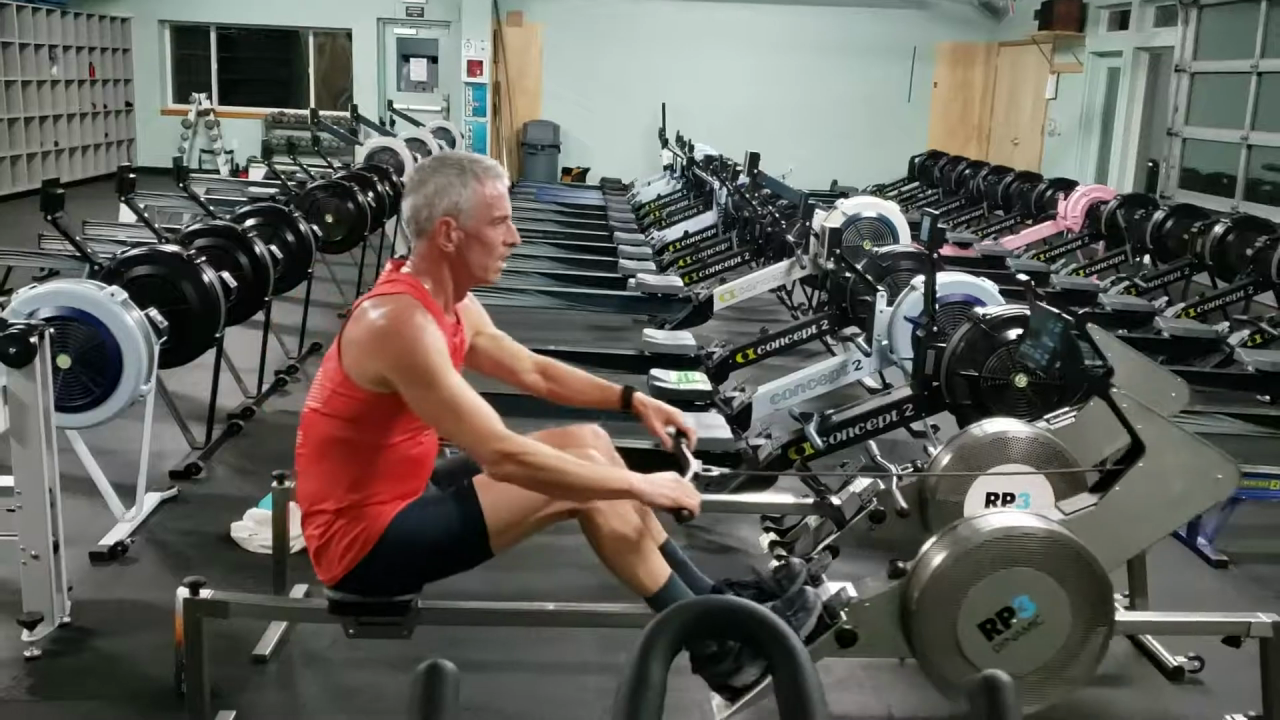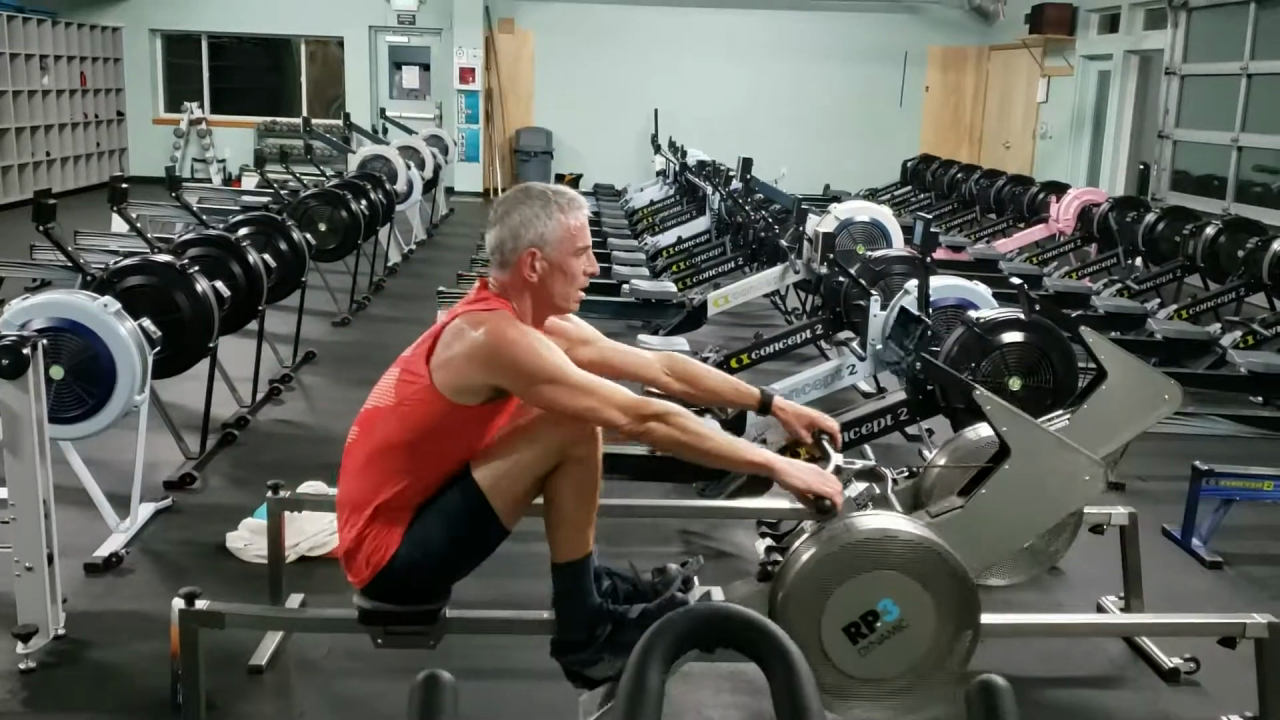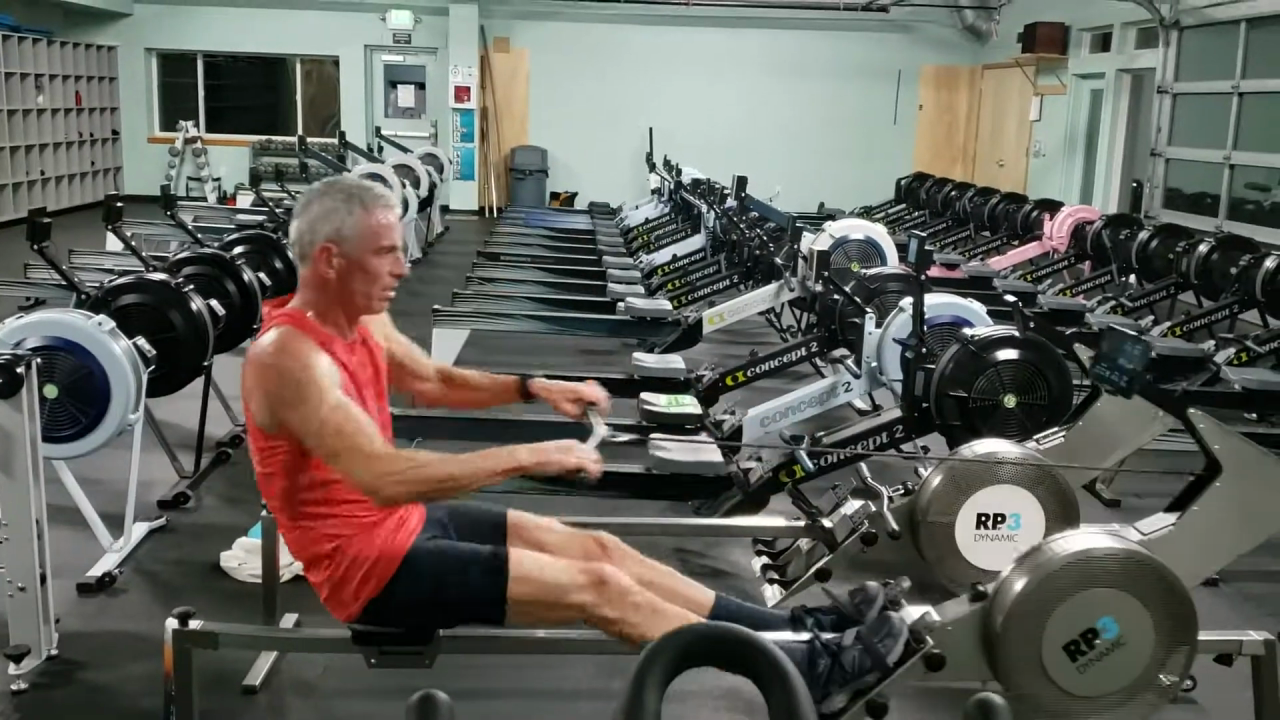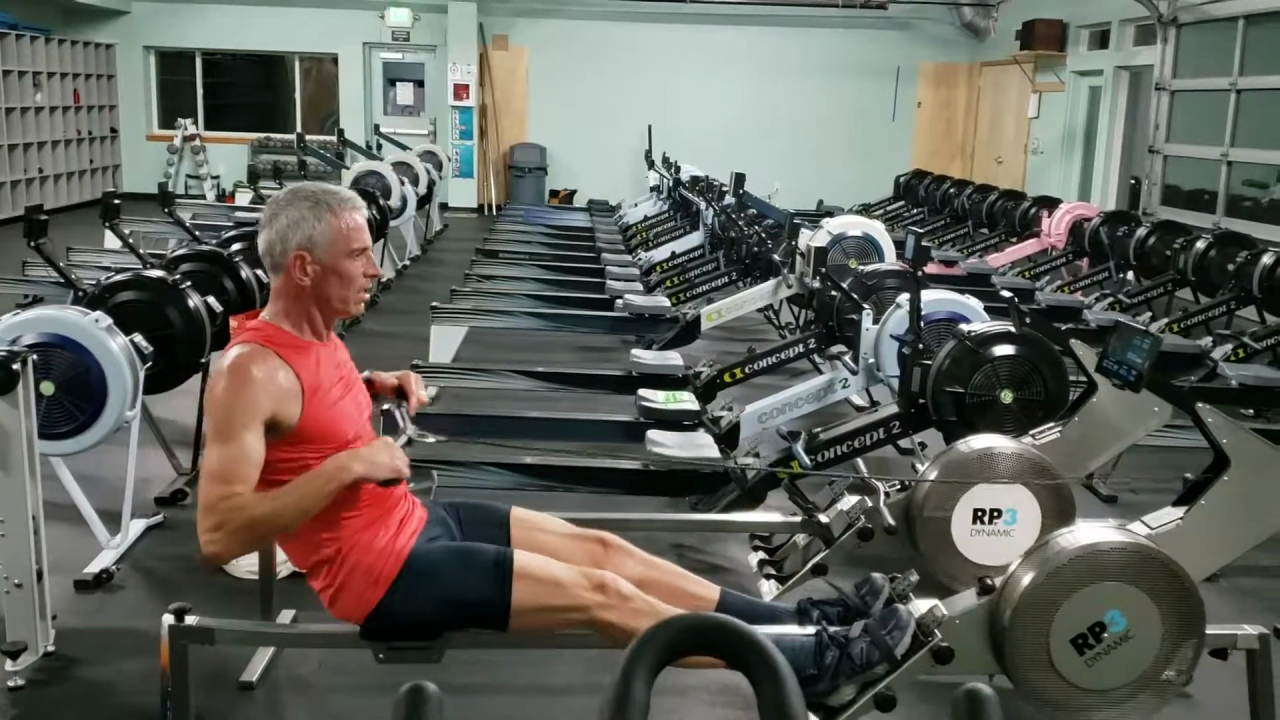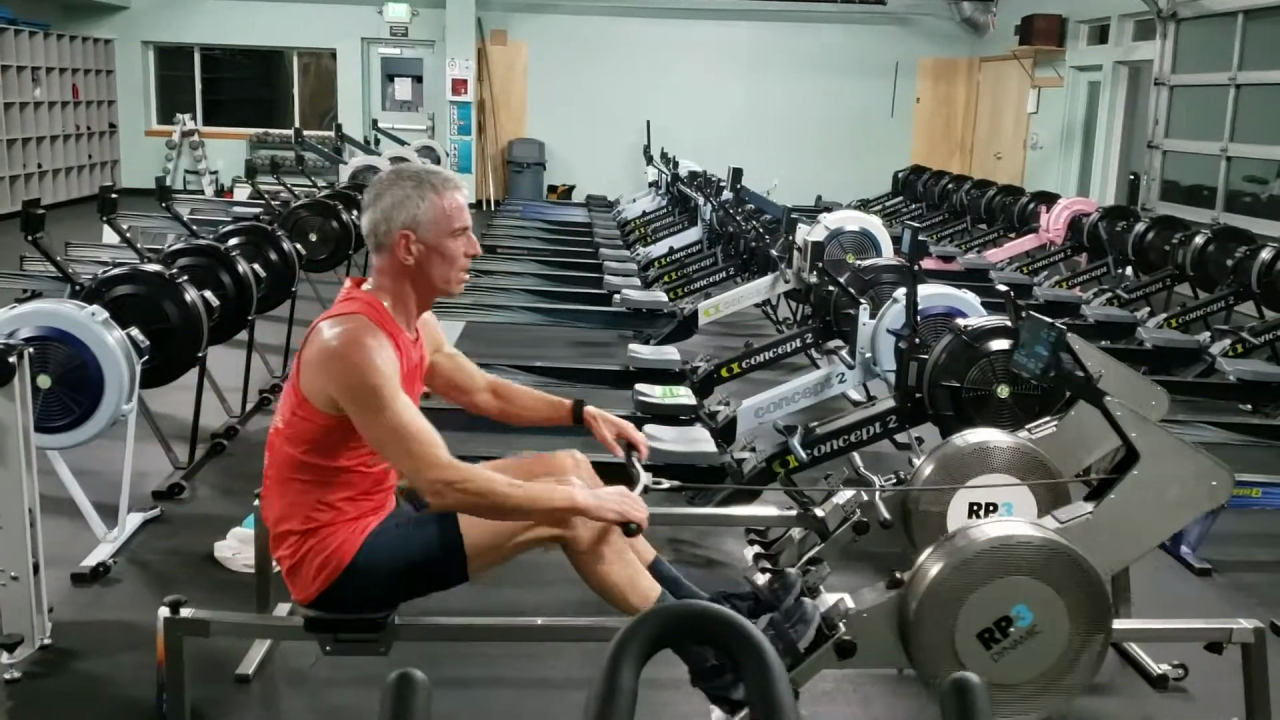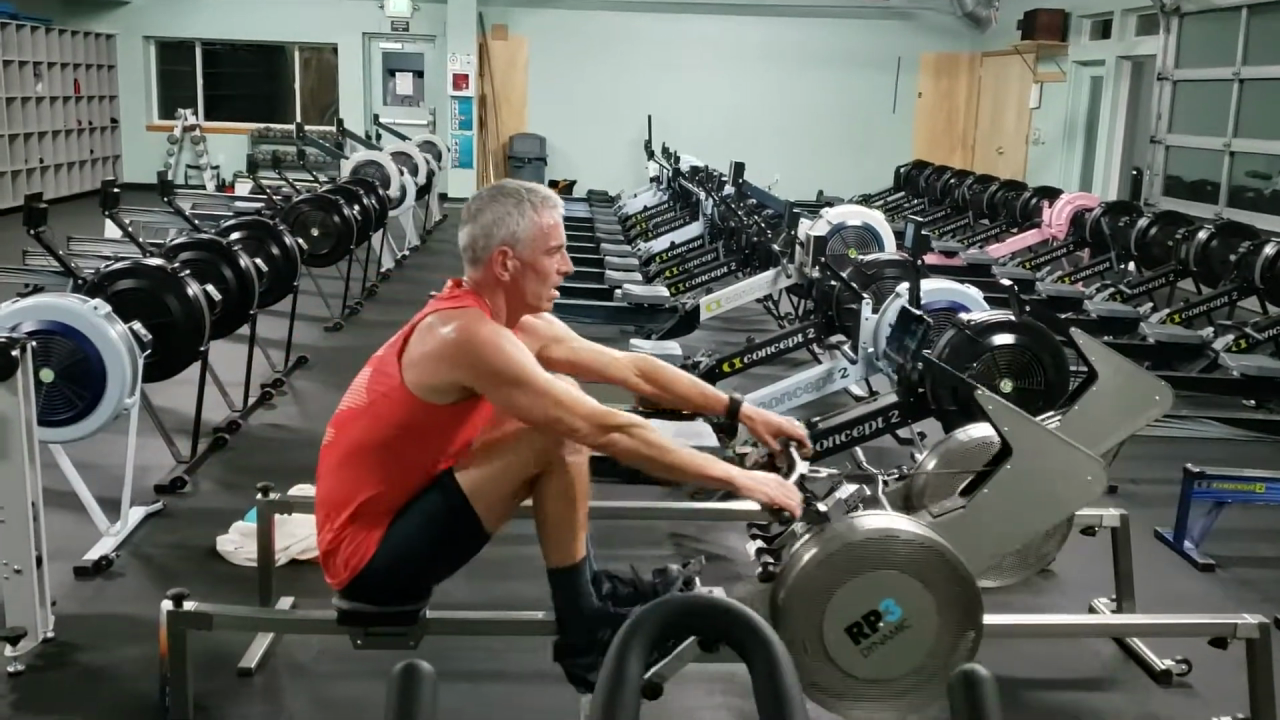
dt=0.7s
person 1, frame 1
left shoulder: (448, 303)
right shoulder: (399, 324)
left elbow: (532, 369)
right elbow: (505, 457)
left wrist: (632, 399)
right wrist: (637, 486)
left hip: (401, 492)
right hip: (362, 542)
left knee: (587, 443)
right knee: (584, 491)
left ankle: (708, 600)
right ankle: (715, 644)
person 1, frame 2
left shoulder: (535, 319)
right shoulder: (497, 339)
left elbow: (662, 370)
right elbow: (646, 420)
left wrist: (775, 405)
right wrist: (777, 466)
left hip: (417, 503)
right hip: (393, 553)
left knee: (580, 412)
right knee: (576, 425)
left ankle: (589, 588)
right ankle: (582, 634)
person 1, frame 3
left shoulder: (360, 318)
right shoulder: (287, 357)
left elbow: (438, 380)
right elbow: (388, 479)
left wrist: (531, 388)
right wrist: (529, 455)
left hip: (401, 530)
right hip: (371, 571)
left knee: (600, 551)
right knee: (598, 588)
left ankle: (790, 628)
right ankle: (810, 671)
person 1, frame 4
left shoulder: (309, 331)
right shoulder: (249, 373)
right elbow: (218, 533)
left wrist: (373, 385)
right wrist: (353, 465)
left hip: (408, 523)
right hip: (378, 572)
left knee: (600, 550)
right knee: (598, 594)
left ankle: (802, 622)
right ankle: (818, 664)
person 1, frame 5
left shoulder: (408, 318)
right shoulder: (353, 342)
left elbow: (485, 390)
right elbow: (443, 485)
left wrist: (582, 413)
right wrist: (587, 501)
left hip: (371, 516)
right hip: (336, 557)
left knee: (566, 466)
right knee: (564, 510)
right ankle: (712, 659)
person 1, frame 6
left shoulder: (513, 320)
right shoulder: (468, 336)
left elbow: (633, 370)
right elbow: (607, 431)
left wrist: (742, 410)
right wrist: (735, 479)
left hip: (398, 502)
right hip: (371, 555)
left knee: (568, 414)
right knee: (562, 426)
left ankle: (583, 594)
right ankle: (583, 633)
